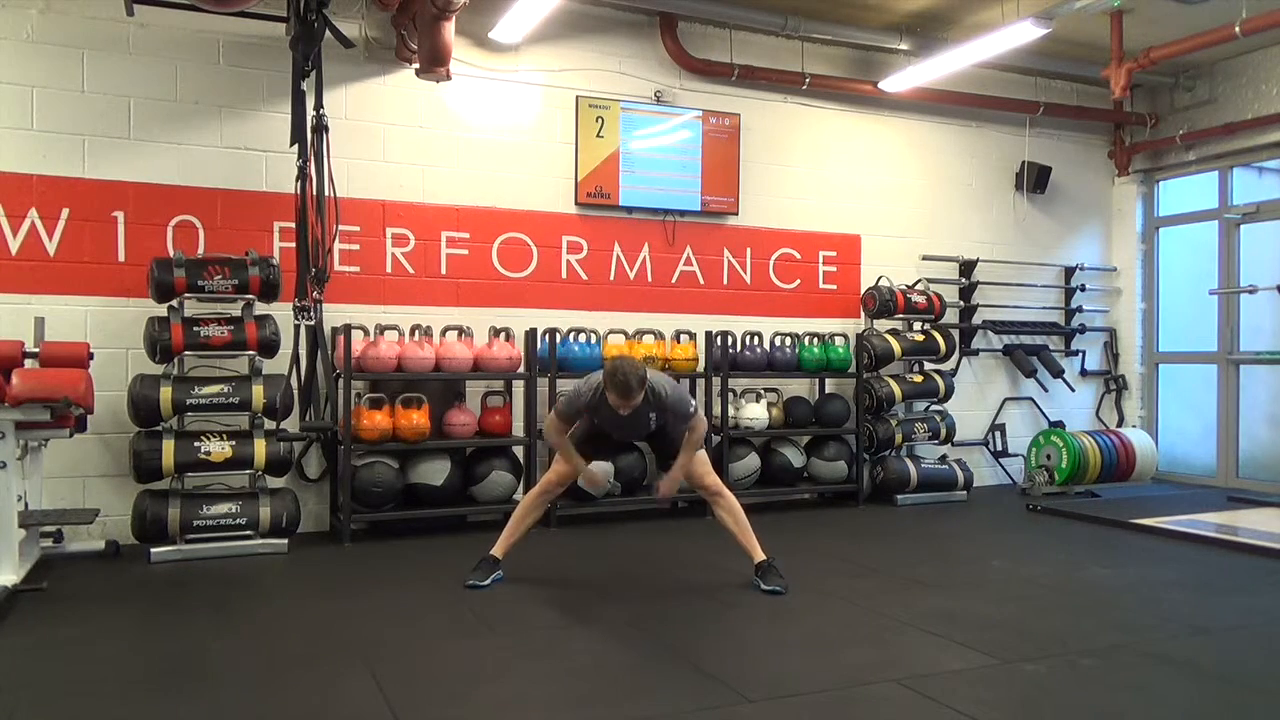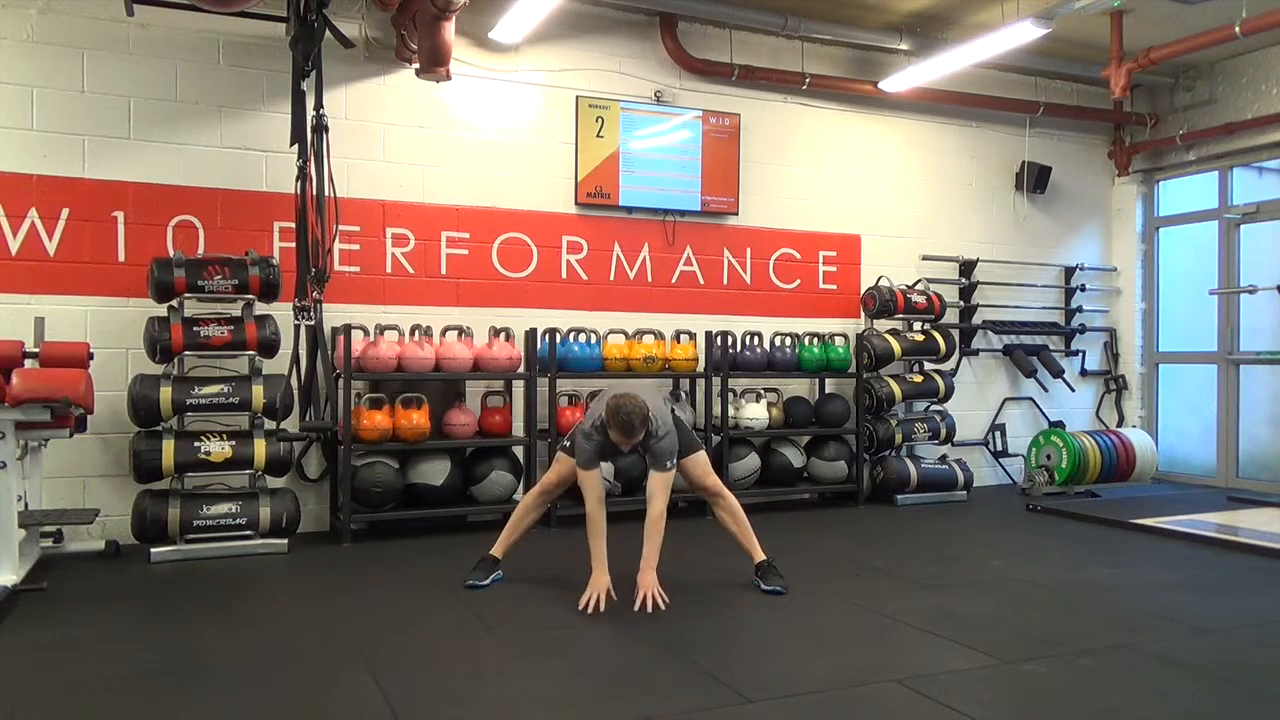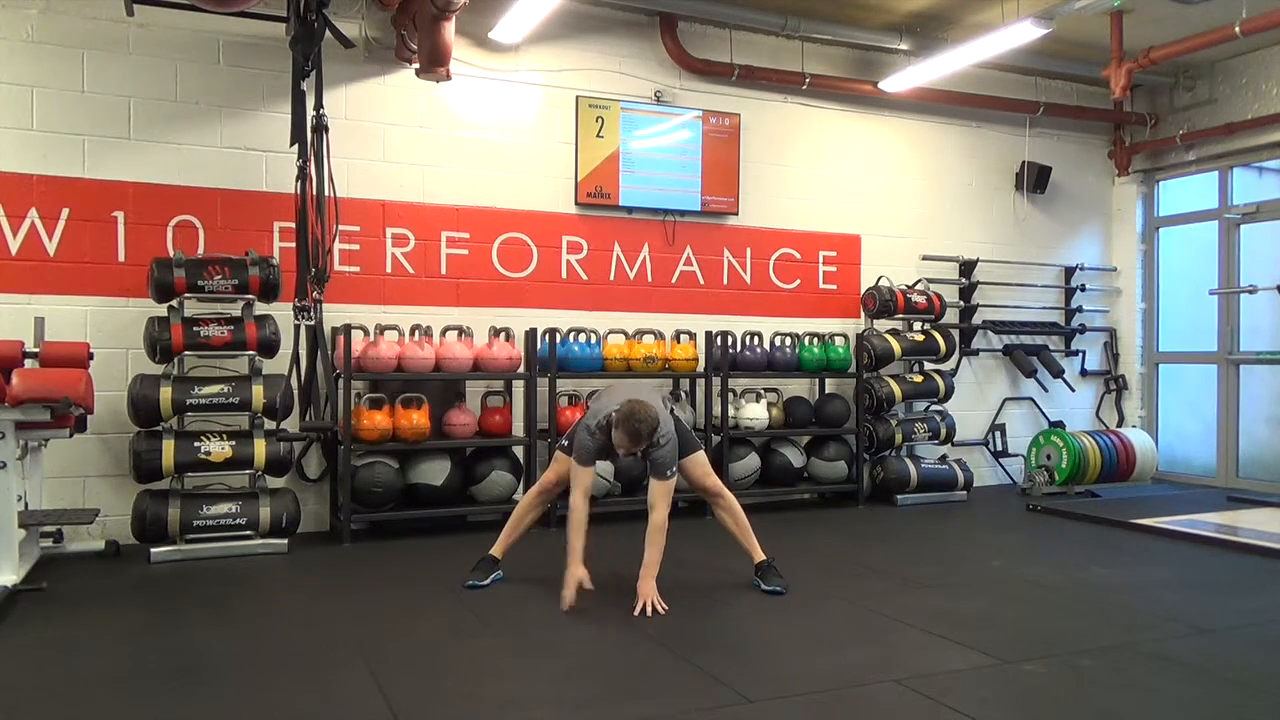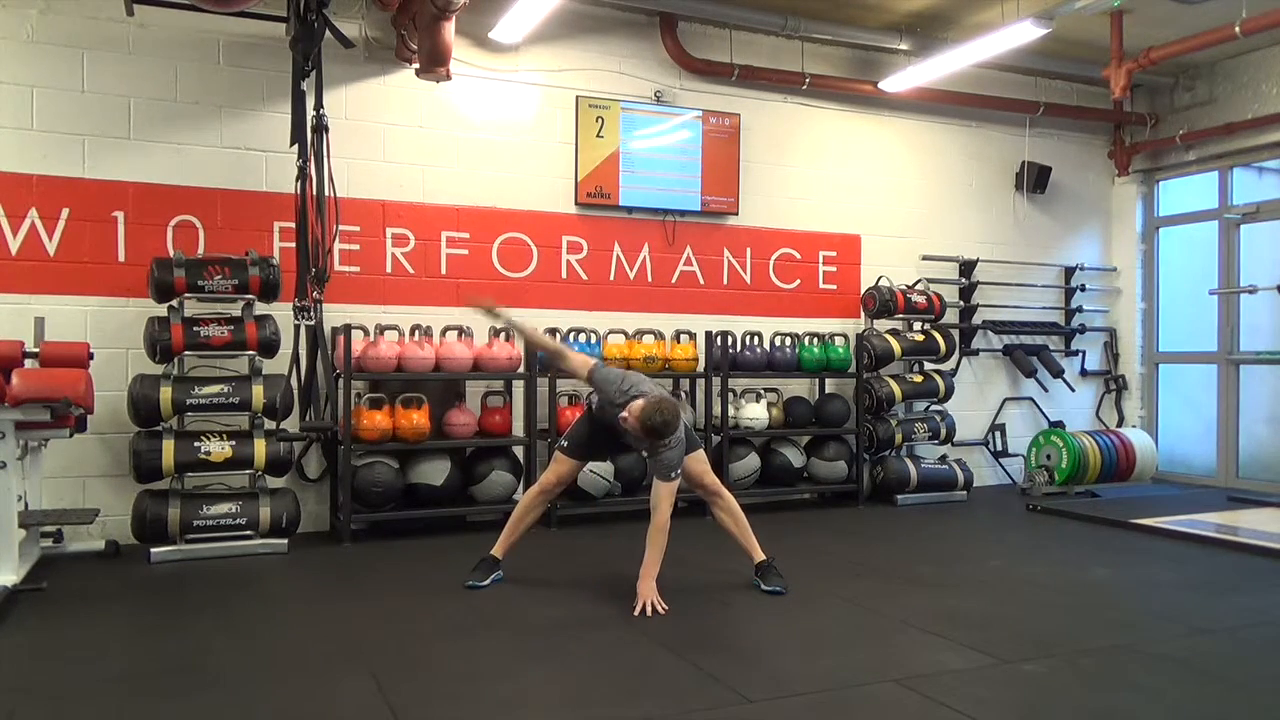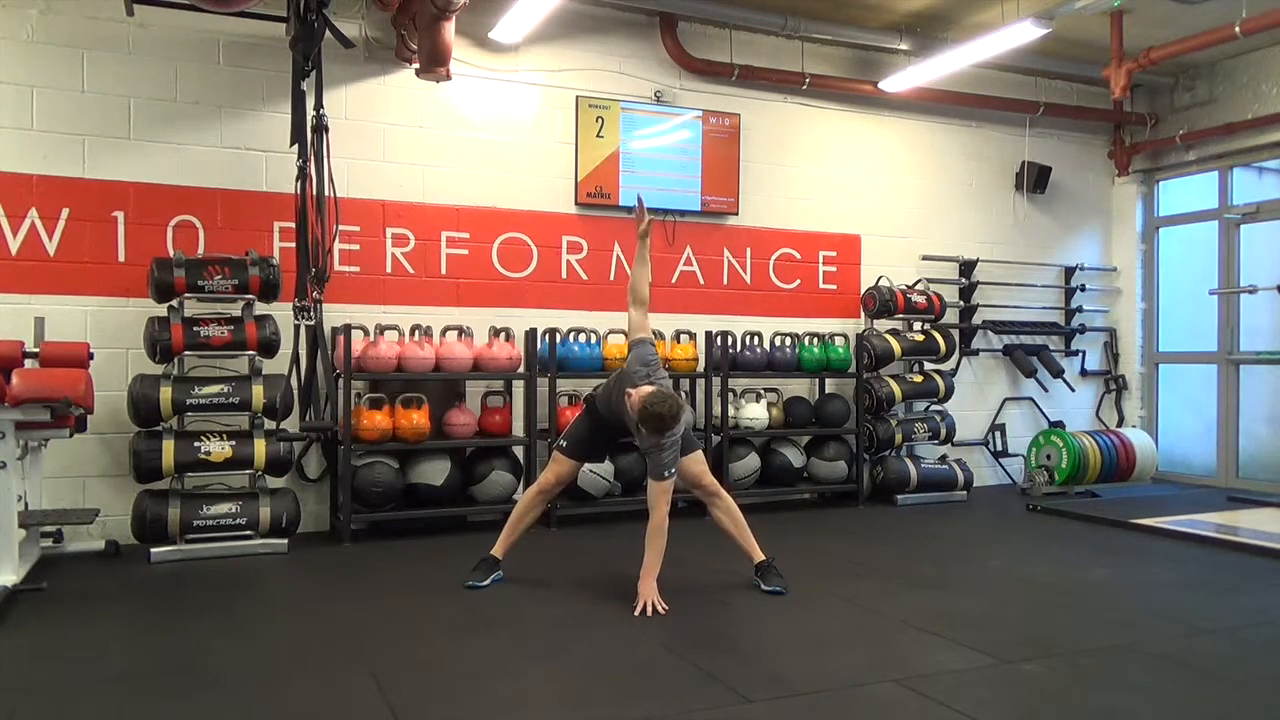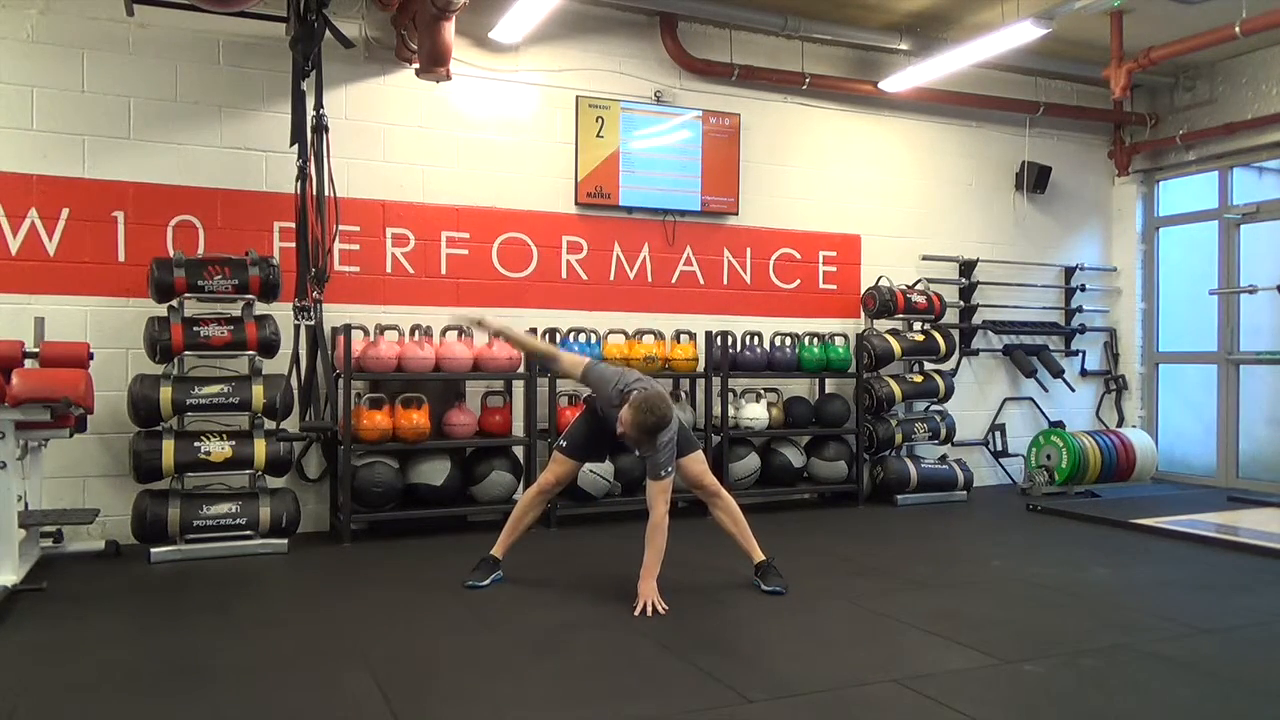
dt=0.5s
person 1, frame 1
left shoulder: (667, 392)
right shoulder: (585, 393)
left elbow: (699, 426)
right elbow: (552, 428)
left wrist: (675, 475)
right wrist: (583, 470)
left hip: (659, 426)
right hip: (600, 426)
left knee: (711, 485)
right knee: (549, 484)
left ankle: (762, 563)
right ankle: (493, 559)
person 1, frame 2
left shoulder: (662, 430)
right shoulder: (590, 430)
left elbow: (657, 505)
right elbow: (594, 505)
left wrist: (648, 571)
right wrist: (599, 572)
left hip: (661, 416)
right hip: (605, 425)
left knee: (711, 487)
right knee: (549, 485)
left ankle: (762, 564)
right ankle: (493, 559)
person 1, frame 3
left shoulder: (664, 440)
right shoulder: (594, 426)
left elbow: (659, 510)
right elbow: (578, 496)
left wrist: (648, 579)
right wrist: (575, 564)
left hip: (659, 417)
right hip: (605, 419)
left knee: (712, 488)
right knee: (548, 483)
left ankle: (762, 564)
right ankle: (493, 558)
person 1, frame 4
left shoulder: (670, 444)
right shoulder: (619, 387)
left elbow: (661, 515)
right elbow: (563, 355)
left wrist: (647, 581)
right wrist: (504, 318)
left hip: (658, 428)
right hip: (602, 416)
left knee: (711, 488)
right knee: (548, 485)
left ankle: (762, 565)
right ankle: (493, 559)
person 1, frame 5
left shoulder: (664, 440)
right shoulder: (647, 370)
left elbow: (659, 512)
right elbow: (638, 305)
left wrist: (648, 581)
right wrist: (641, 242)
left hip: (654, 423)
right hip: (602, 410)
left knee: (708, 487)
right knee: (549, 483)
left ankle: (762, 564)
right ankle: (494, 559)
person 1, frame 6
left shoulder: (663, 439)
right shoulder: (615, 386)
left elbow: (659, 510)
right elbow: (556, 357)
left wrist: (648, 579)
right wrist: (502, 330)
left hip: (656, 426)
right hip: (601, 412)
left knee: (709, 487)
right knee: (548, 483)
left ankle: (762, 564)
right ankle: (494, 559)
